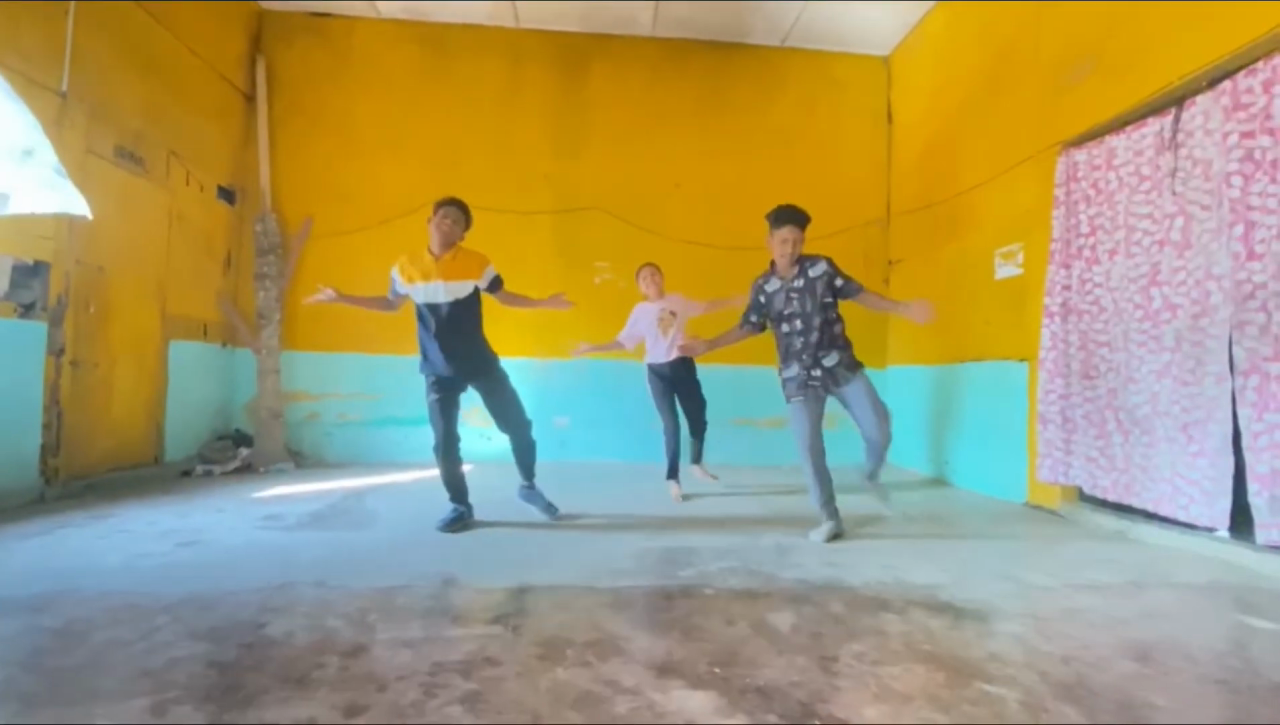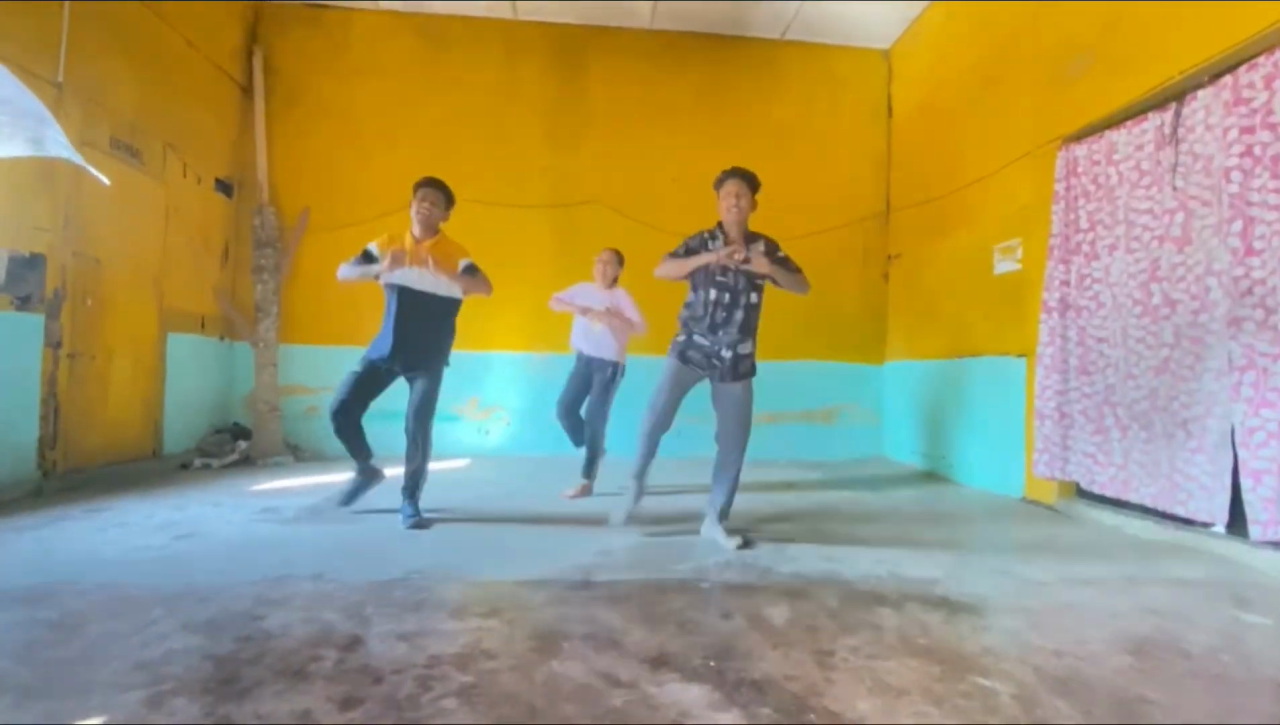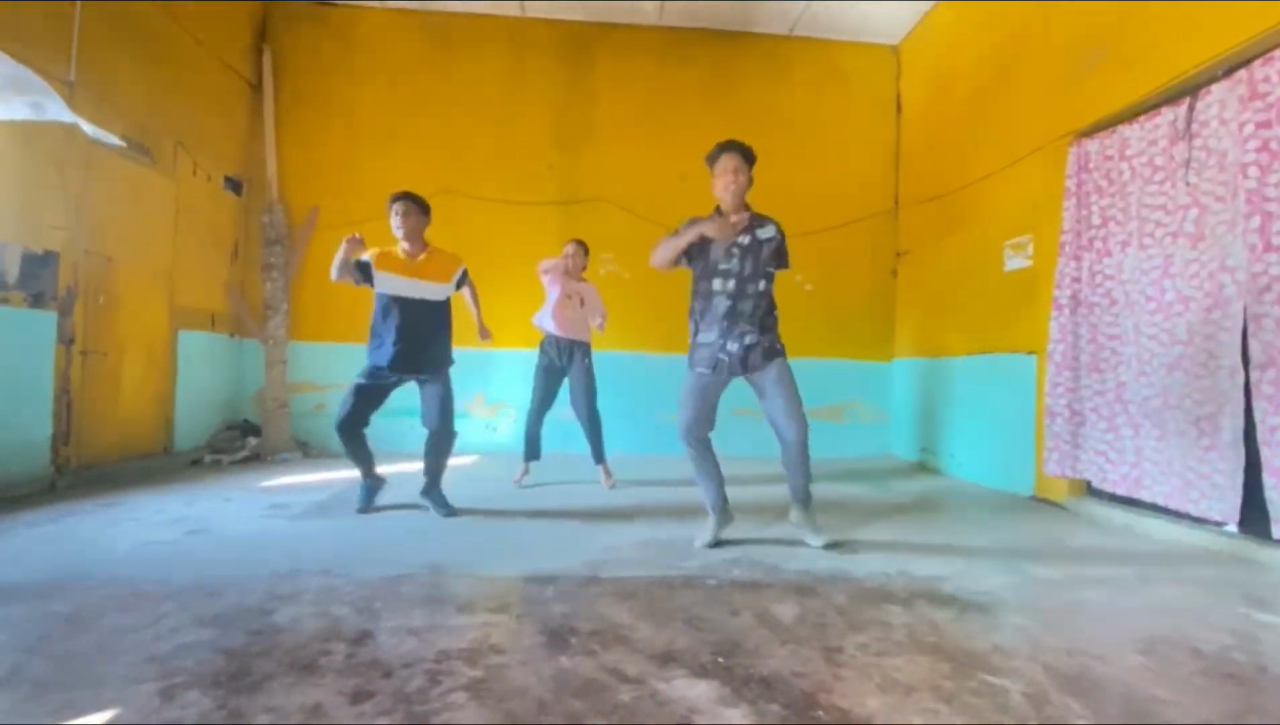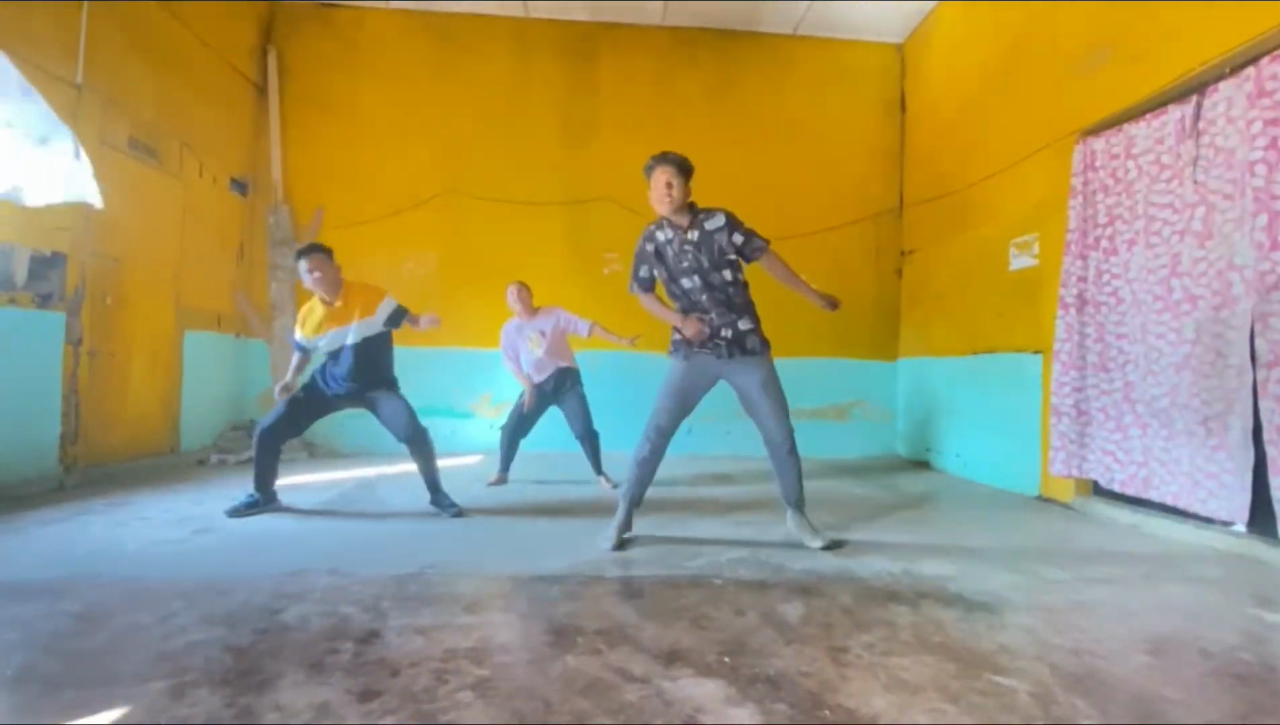
dt=1s
person 1, frame 1
left shoulder: (822, 268)
right shoulder: (763, 287)
left elbow: (857, 294)
right elbow: (748, 326)
left wrist: (903, 309)
right wrist: (707, 345)
left hip: (840, 366)
right hip: (800, 377)
left knee: (878, 430)
right knee: (809, 448)
left ankle: (872, 475)
right ankle: (829, 518)
person 1, frame 2
left shoulder: (765, 248)
right shoulder: (703, 242)
left elbow: (802, 287)
right elbow: (661, 270)
left wrist: (769, 268)
right wrist: (711, 257)
left hip: (736, 358)
right hip: (691, 347)
left knee: (733, 441)
right knee: (656, 415)
left ankle: (715, 521)
right ankle: (637, 482)
person 1, frame 3
left shoulder: (769, 231)
right shoulder: (700, 230)
right elbow: (658, 261)
left wrist: (761, 324)
right wrist: (697, 229)
left hip: (761, 347)
right hip: (711, 348)
left knee: (793, 427)
right knee: (692, 430)
left ankle: (801, 509)
right ankle: (718, 511)
person 1, frame 4
left shoulder: (720, 221)
right shoulder: (652, 240)
left elbow: (763, 254)
right elbow: (642, 291)
left wrist: (812, 295)
right wrist: (679, 320)
left hip: (745, 346)
right hip: (693, 350)
left knee: (780, 435)
right knee: (657, 431)
left ankle: (796, 514)
right ankle: (625, 513)
person 2, frame 1
left shoulder: (476, 262)
right shoulder: (406, 267)
left elbow: (503, 295)
right elbow: (389, 303)
left wrist: (544, 303)
right wrist: (340, 298)
left hip: (478, 360)
right hip: (437, 367)
left knee: (517, 423)
right knee: (444, 440)
left ankle: (529, 486)
right ankle: (460, 506)
person 2, frame 2
left shoulder: (454, 254)
right shoulder: (387, 244)
left elbow: (485, 288)
right elbow: (343, 273)
left wrist: (442, 269)
right wrist: (378, 268)
left hip: (428, 357)
right hip: (386, 350)
left knee: (417, 428)
right knee: (341, 410)
left ankle: (410, 501)
right ankle: (365, 470)
person 2, frame 3
left shoulder: (449, 263)
right shoulder: (378, 260)
left elbow: (467, 286)
right elbow: (337, 275)
left wrist: (479, 321)
right wrist: (346, 250)
left hip: (431, 361)
right hip: (385, 359)
left knee: (441, 426)
right knee: (346, 422)
left ankle: (432, 487)
right ankle: (370, 480)
person 2, frame 4
left shoulder: (372, 297)
right shoulder: (307, 316)
left elbow: (408, 319)
right elbow: (301, 353)
left wrist: (425, 323)
right wrist: (290, 380)
left hip: (375, 386)
right hip: (328, 386)
left knee: (414, 432)
right knee: (267, 431)
left ankle: (437, 493)
right ankle: (264, 495)
person 3, frame 1
left shoulder: (677, 300)
right shoulder: (640, 311)
left elbow: (703, 307)
right elbow: (623, 342)
left wrist: (734, 302)
right wrist: (593, 348)
left hip: (684, 366)
right hip: (657, 371)
left knee: (698, 420)
right knee: (671, 426)
left ankle: (696, 463)
right ankle: (672, 480)
person 3, frame 2
left shoulder: (622, 297)
right shoulder: (582, 289)
left elbow: (640, 329)
right elbow: (554, 302)
left wrist: (615, 318)
right wrist: (576, 309)
left hip: (610, 365)
right hip: (584, 361)
left knee: (593, 422)
right knee: (564, 408)
left ankle: (587, 481)
right ankle: (591, 447)
person 3, frame 3
left shoulder: (590, 290)
right shoulder: (553, 277)
left elbow: (600, 321)
right elbow: (543, 267)
left wrist: (600, 322)
left hip: (579, 350)
right hip: (552, 347)
left knee: (586, 409)
right knee: (537, 408)
left ankle: (601, 465)
right ankle: (528, 463)
person 3, frame 4
left shoulder: (554, 315)
right shoulder: (509, 329)
left elbow: (587, 327)
right elbow: (511, 363)
left wrist: (620, 340)
right wrist: (526, 385)
left hip: (566, 380)
right hip: (537, 386)
left knee: (584, 431)
right knee: (511, 428)
left ankle: (599, 473)
right ankle: (502, 473)
